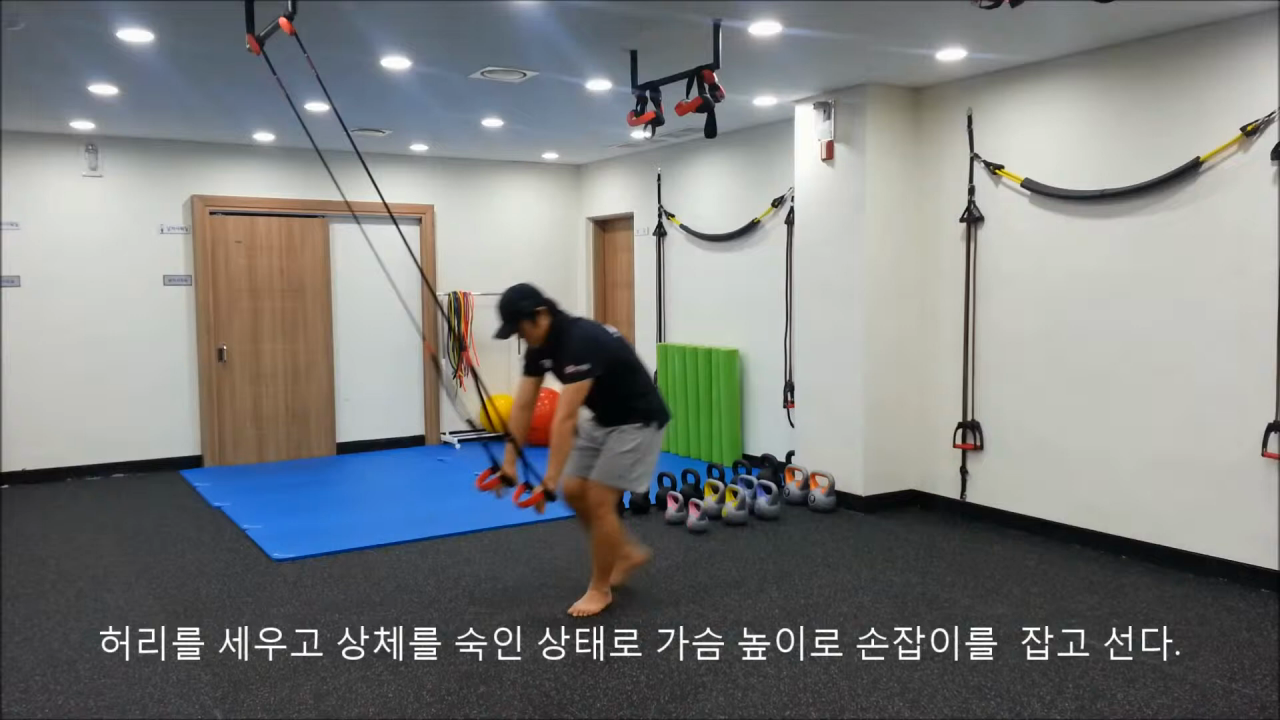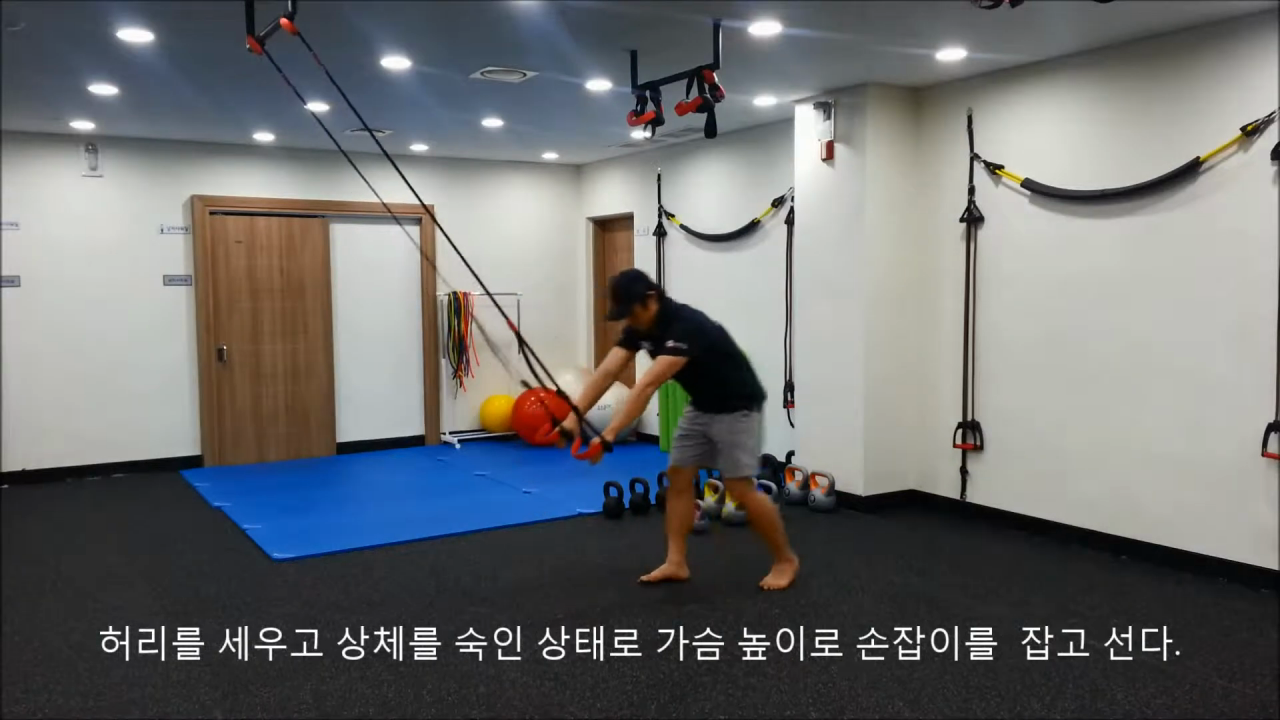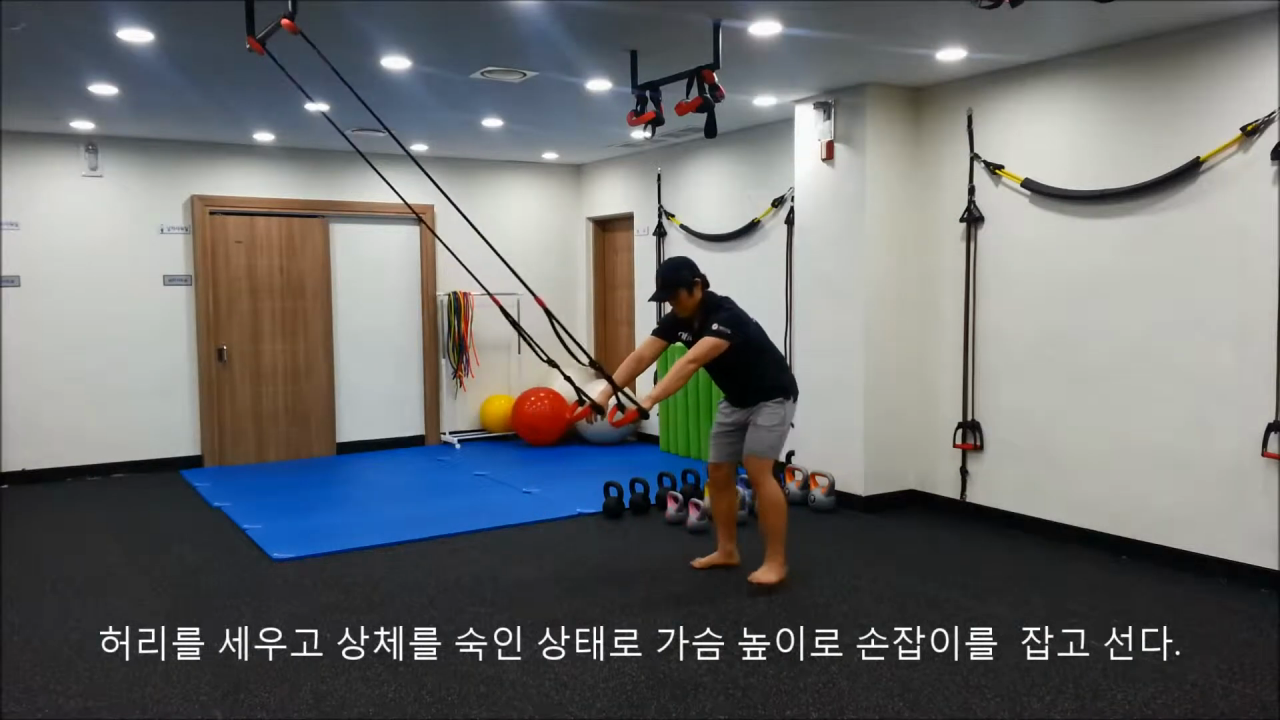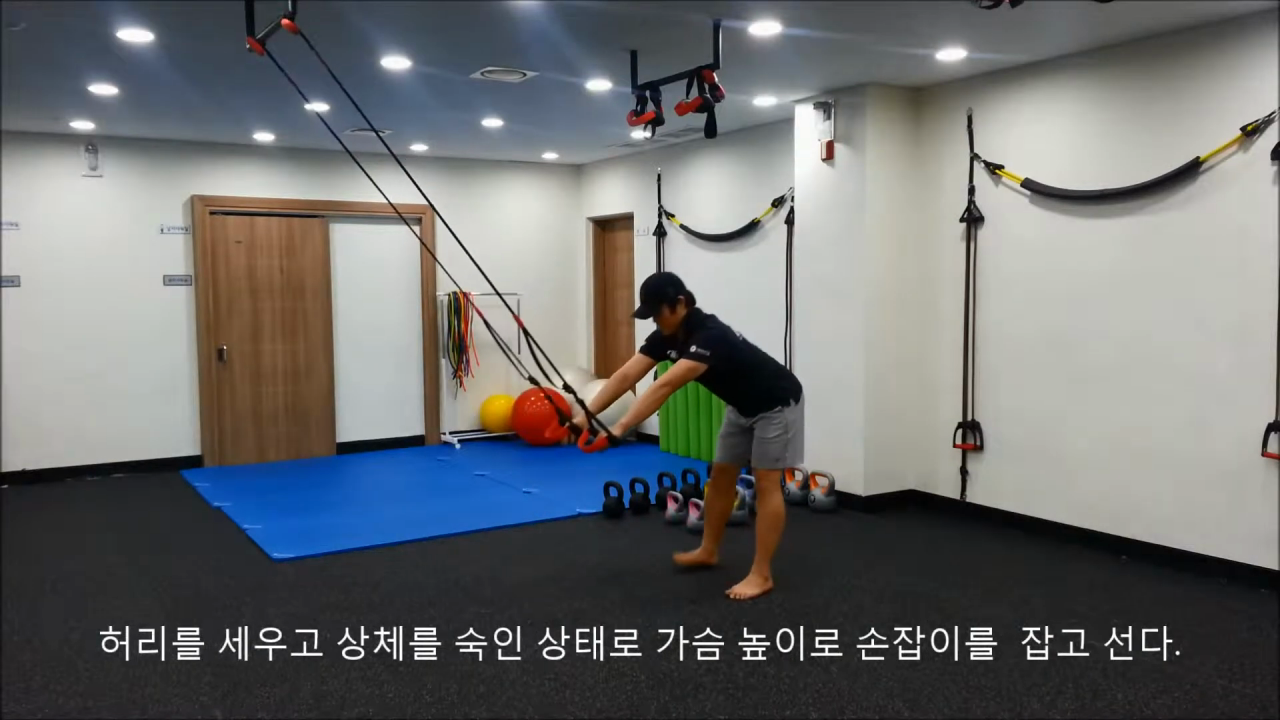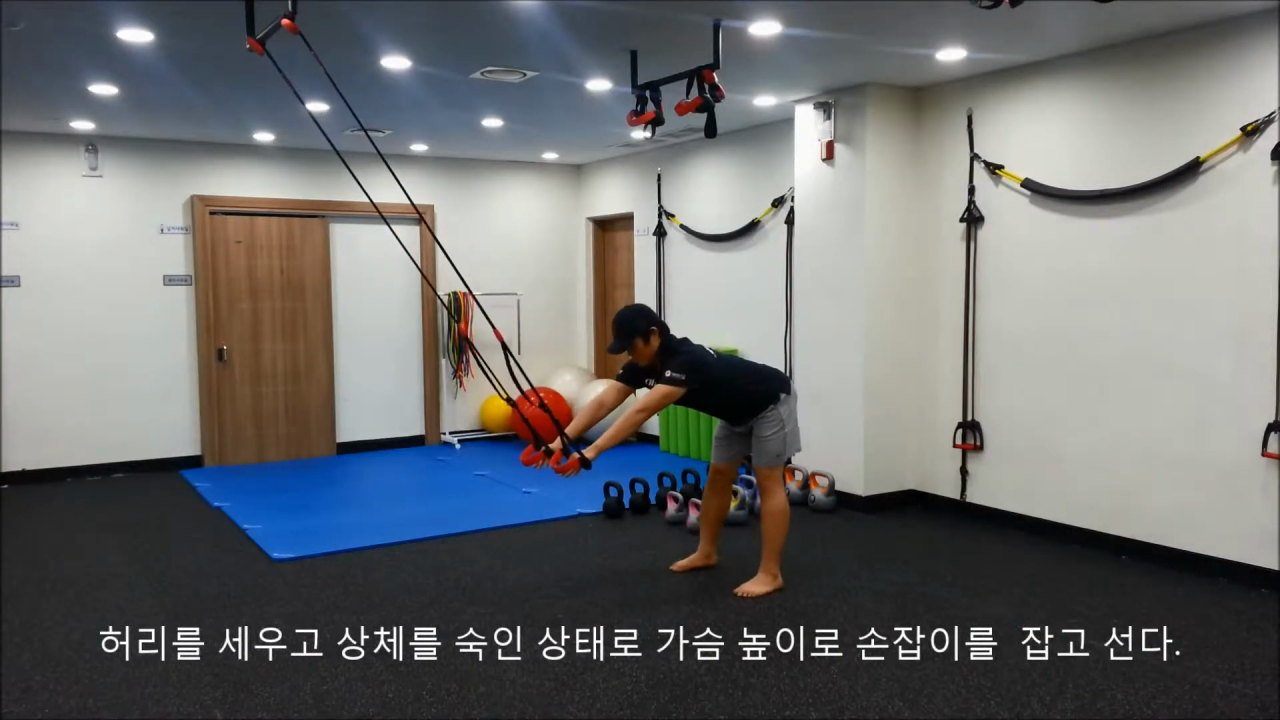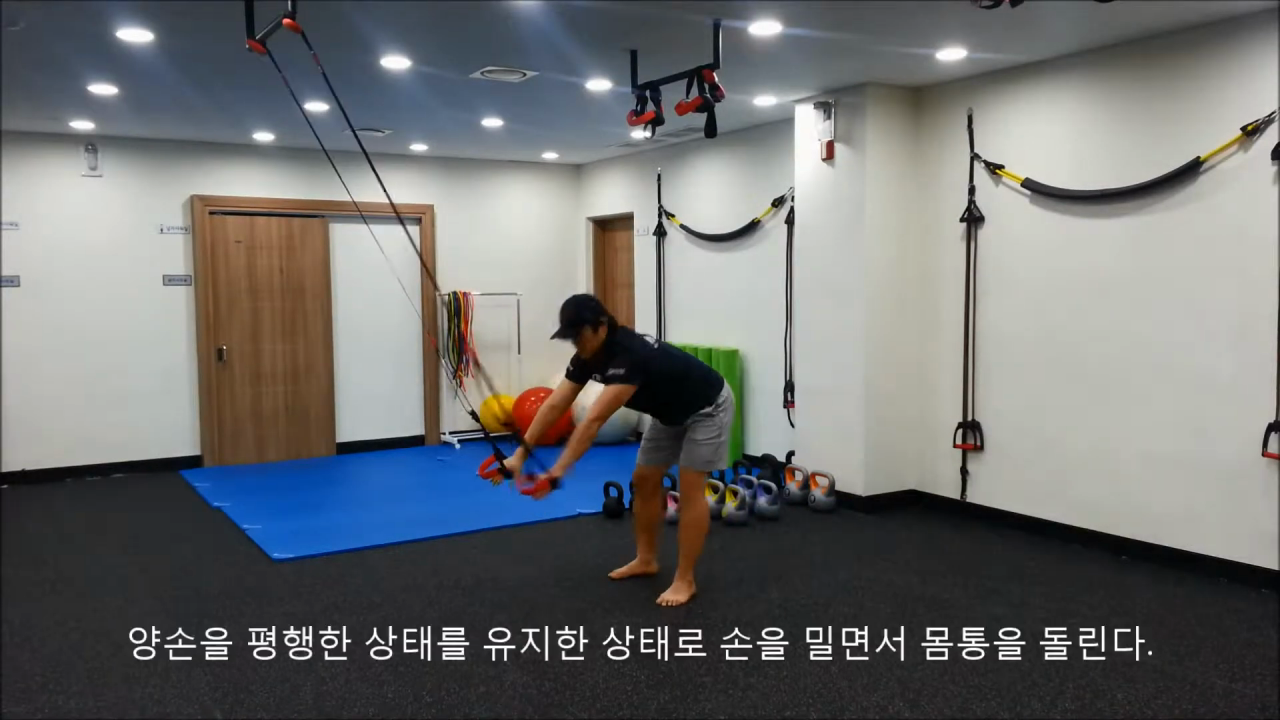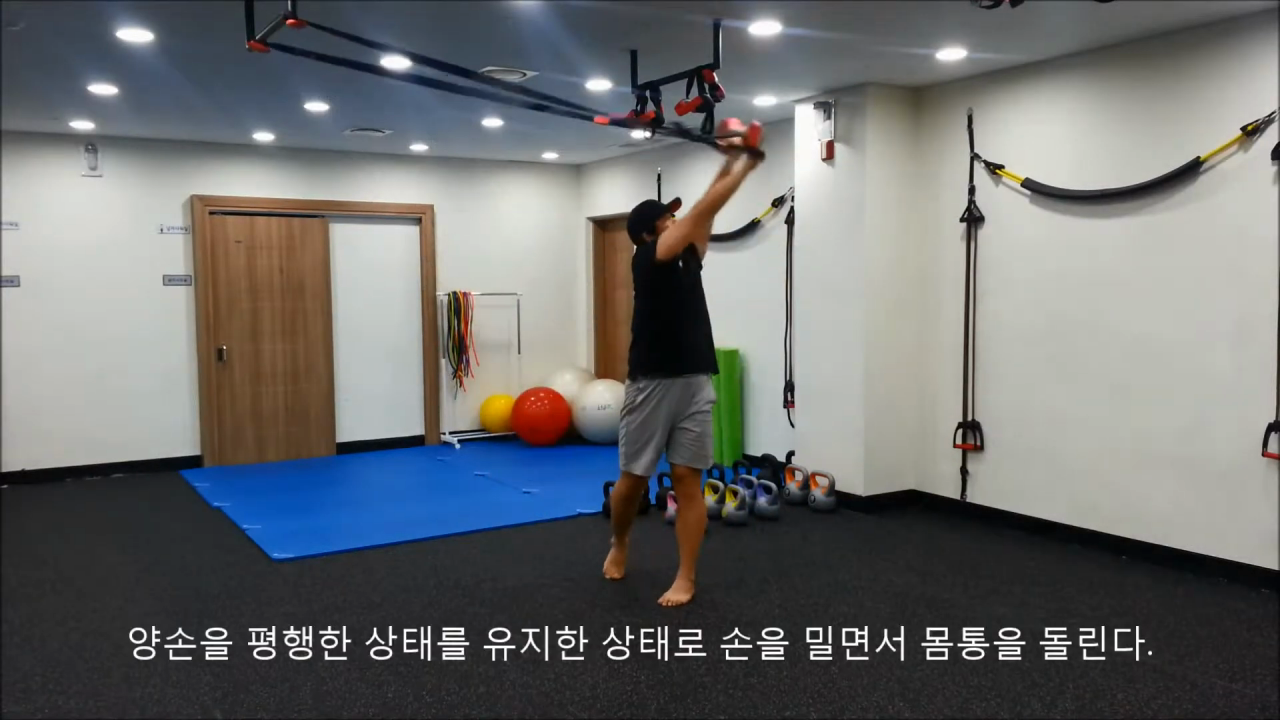
dt=0.7s
person 1, frame 1
left shoulder: (582, 342)
right shoulder: (540, 346)
left elbow: (564, 417)
right elbow: (523, 404)
left wrist: (549, 478)
right wrist: (509, 460)
left hip: (637, 422)
right hip: (603, 420)
left knee: (598, 500)
right knee: (572, 491)
left ankle: (599, 589)
right ankle: (624, 552)
person 1, frame 2
left shoulder: (687, 326)
right shoulder: (640, 328)
left elbow: (647, 385)
right elbow: (607, 372)
left wrist: (610, 434)
right wrist: (574, 417)
left hip: (738, 408)
right hip: (702, 406)
left knee: (740, 490)
right knee: (678, 478)
left ankle: (785, 559)
right ankle: (676, 562)
person 1, frame 3
left shoulder: (727, 316)
right shoulder: (678, 319)
left elbow: (690, 363)
right elbow: (641, 357)
left wrist: (649, 401)
right wrist: (606, 393)
left hip: (771, 398)
right hip: (735, 400)
left knee: (757, 471)
right knee: (719, 473)
left ankle: (775, 561)
right ankle: (727, 550)
person 1, frame 4
left shoulder: (710, 335)
right shoulder: (666, 337)
left elbow: (666, 386)
right elbow: (626, 376)
left wrist: (621, 427)
right wrist: (585, 415)
left hip: (776, 404)
right hip: (743, 406)
left knee: (766, 483)
right knee: (722, 475)
left ankle: (761, 574)
right ankle: (708, 551)
person 1, frame 5
left shoulder: (686, 360)
right shoulder: (643, 365)
left elbow: (642, 412)
right elbow: (603, 403)
left wrist: (593, 451)
right wrist: (561, 441)
left hip: (771, 402)
right hip: (737, 411)
left knee: (767, 481)
right knee: (719, 476)
left ankle: (770, 574)
right ankle: (706, 553)
person 1, frame 6
left shoulder: (631, 354)
right shoulder: (588, 357)
left elbow: (595, 420)
right elbow: (554, 406)
left wrist: (558, 471)
right wrist: (519, 455)
left hip: (708, 407)
right hip: (671, 413)
left knee: (689, 487)
right knee: (644, 481)
left ankle: (685, 580)
right ankle: (645, 559)
person 1, frame 7
left shoulder: (688, 259)
right shoulder: (647, 260)
left elbow: (706, 214)
right elbow: (699, 212)
left wrist: (737, 161)
right wrist: (743, 164)
left hip: (695, 385)
right hip: (651, 385)
left knee: (687, 480)
right knee: (633, 477)
left ankle: (686, 578)
right ankle: (618, 546)
